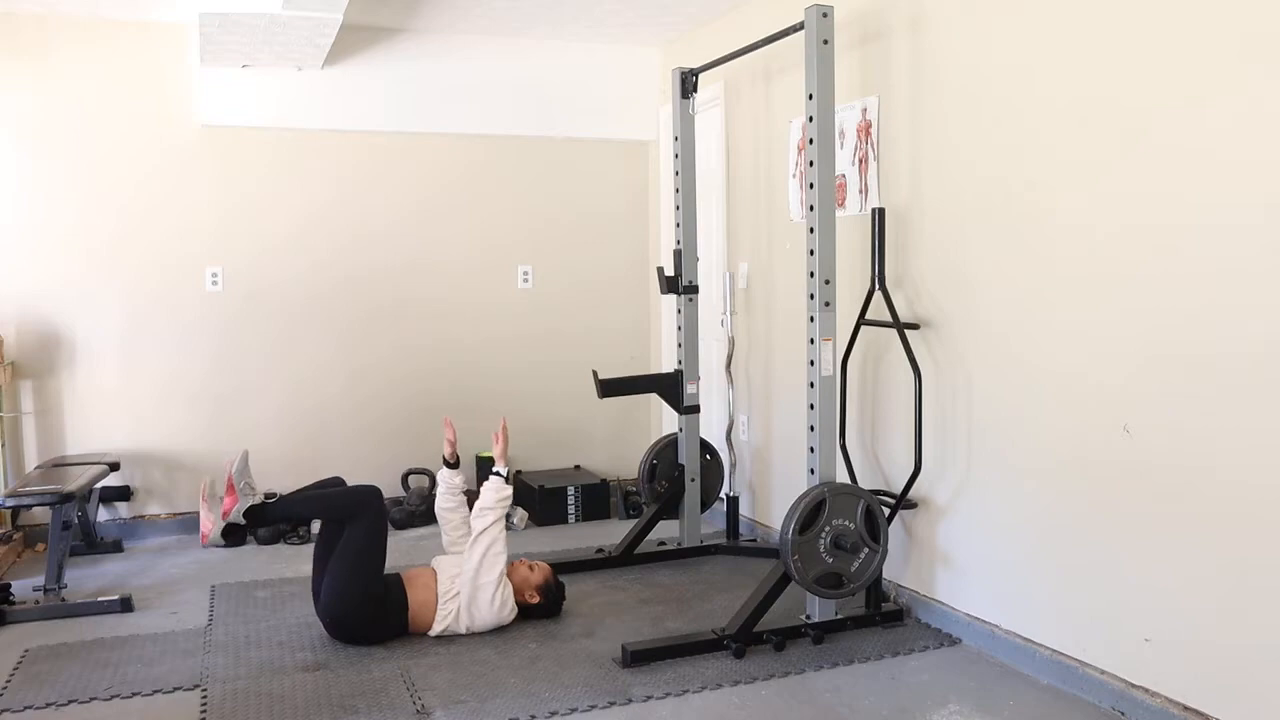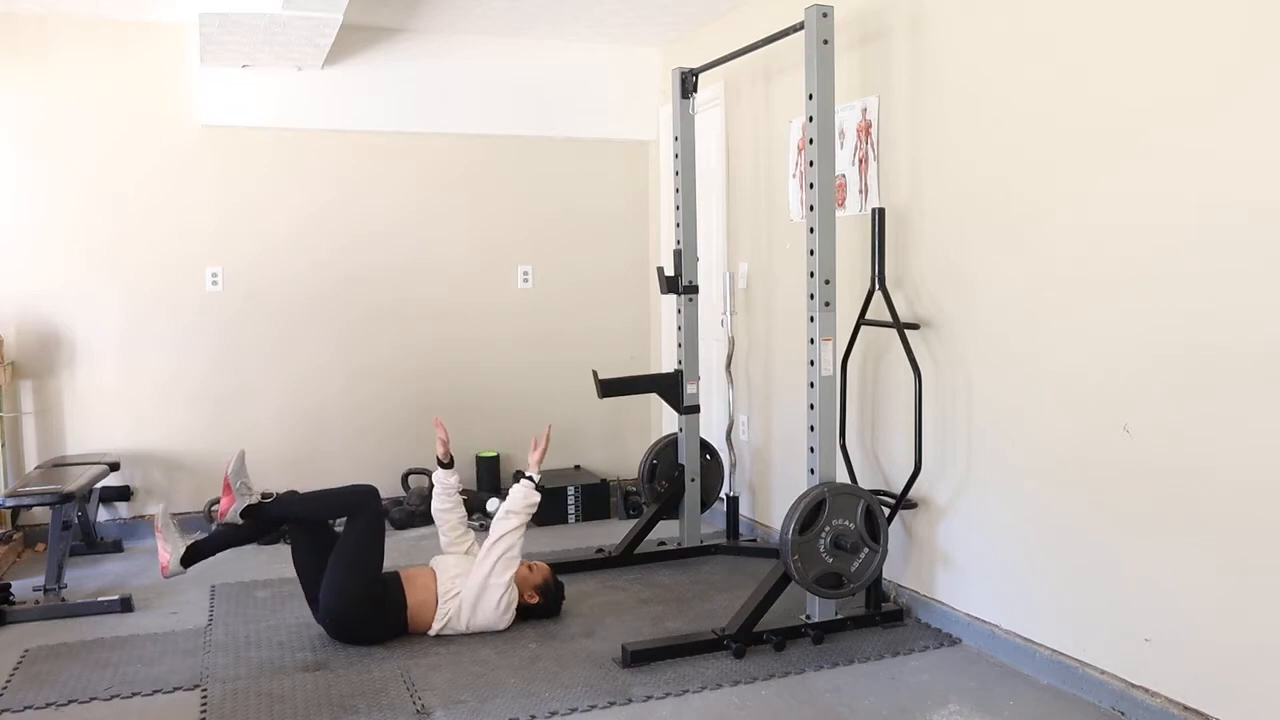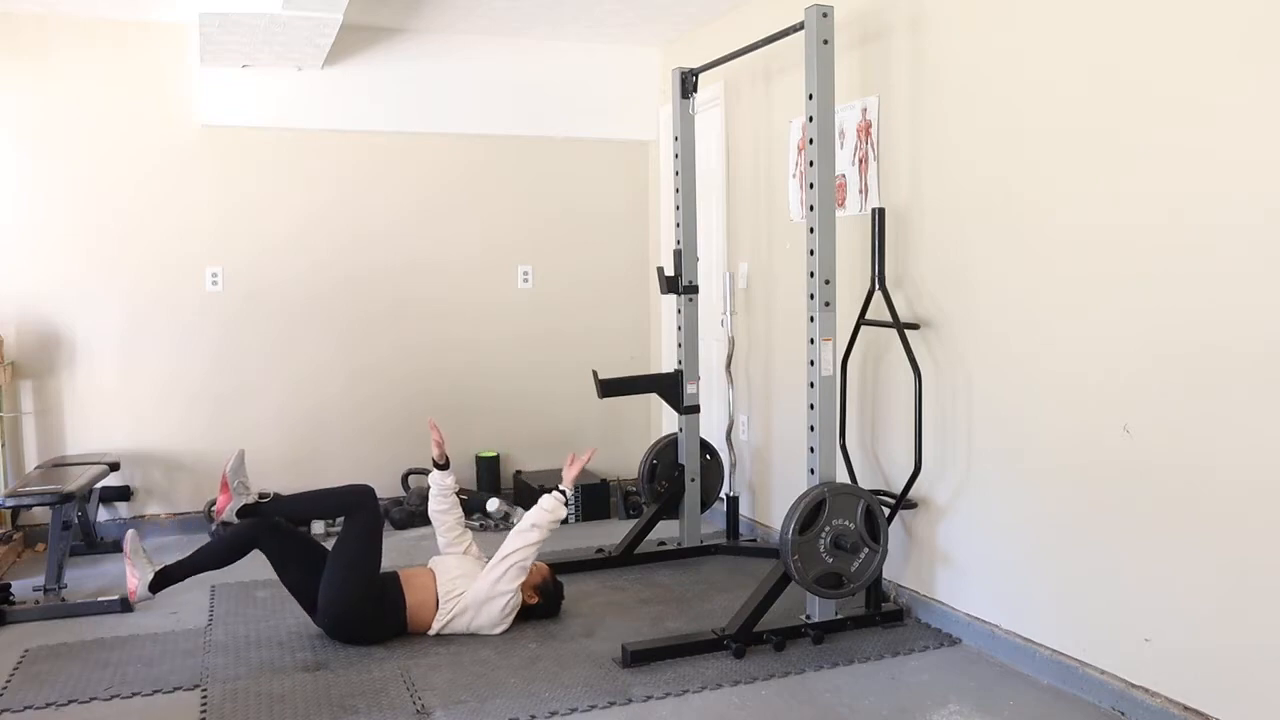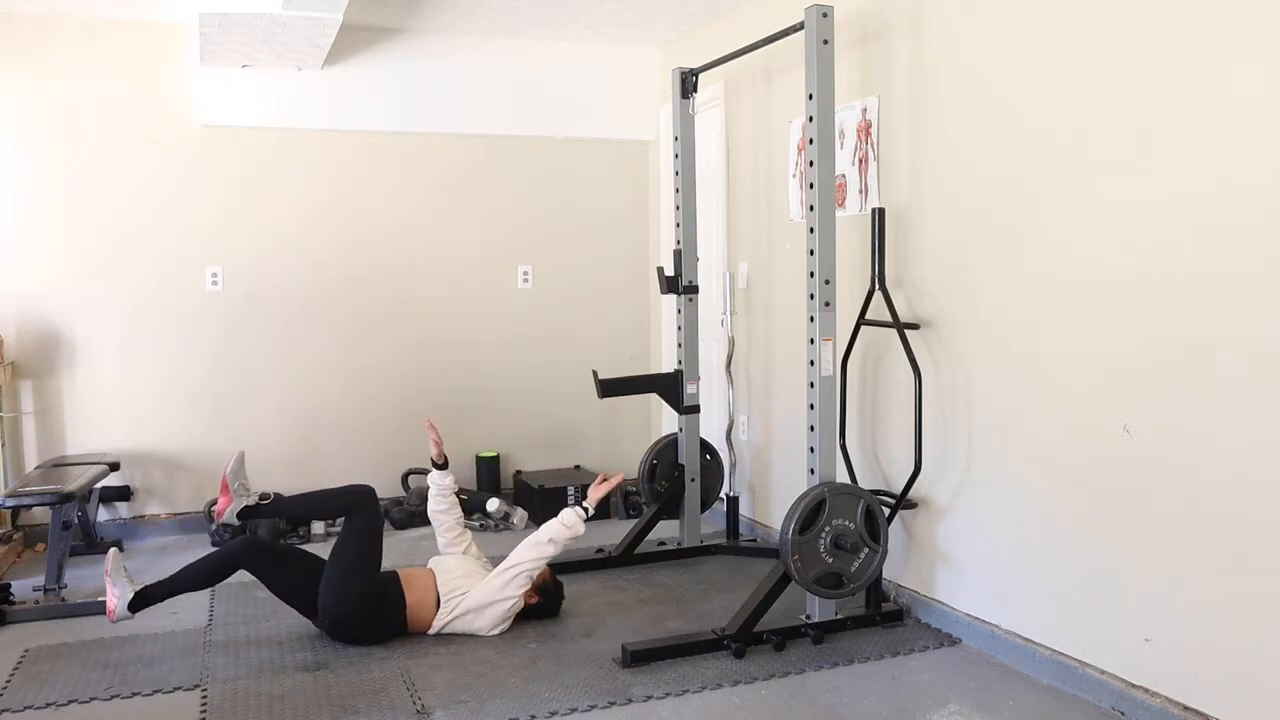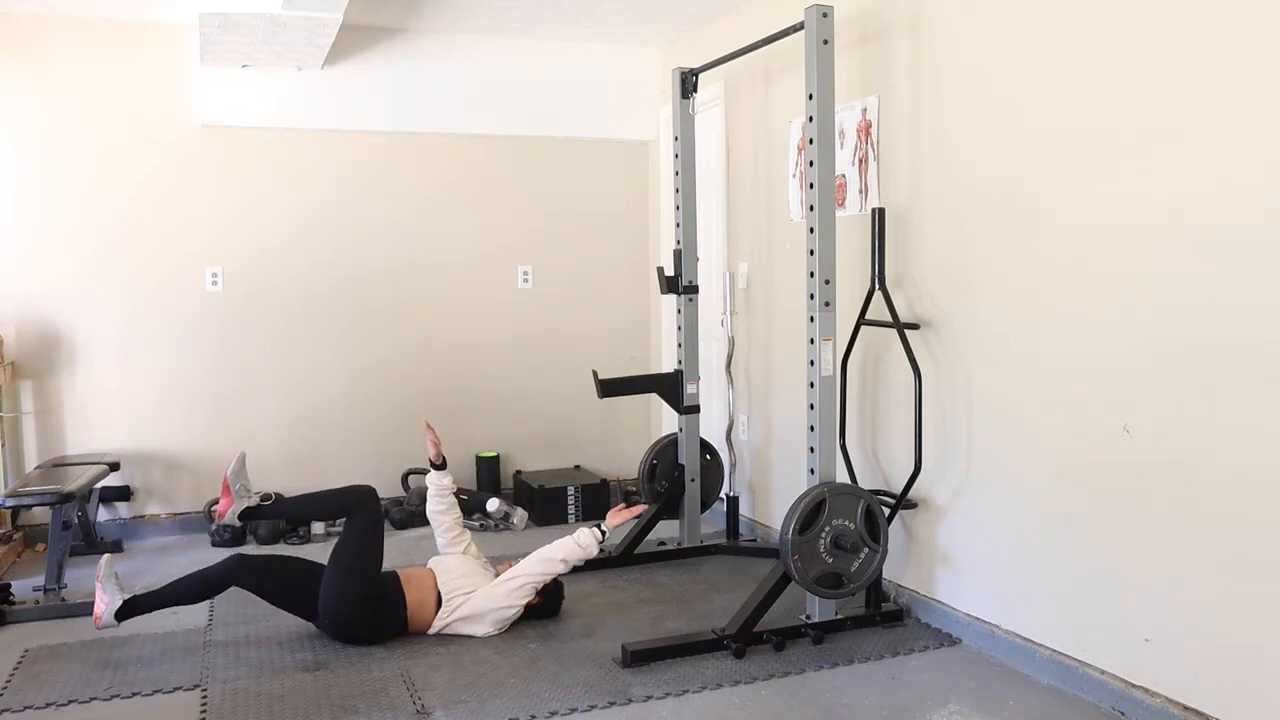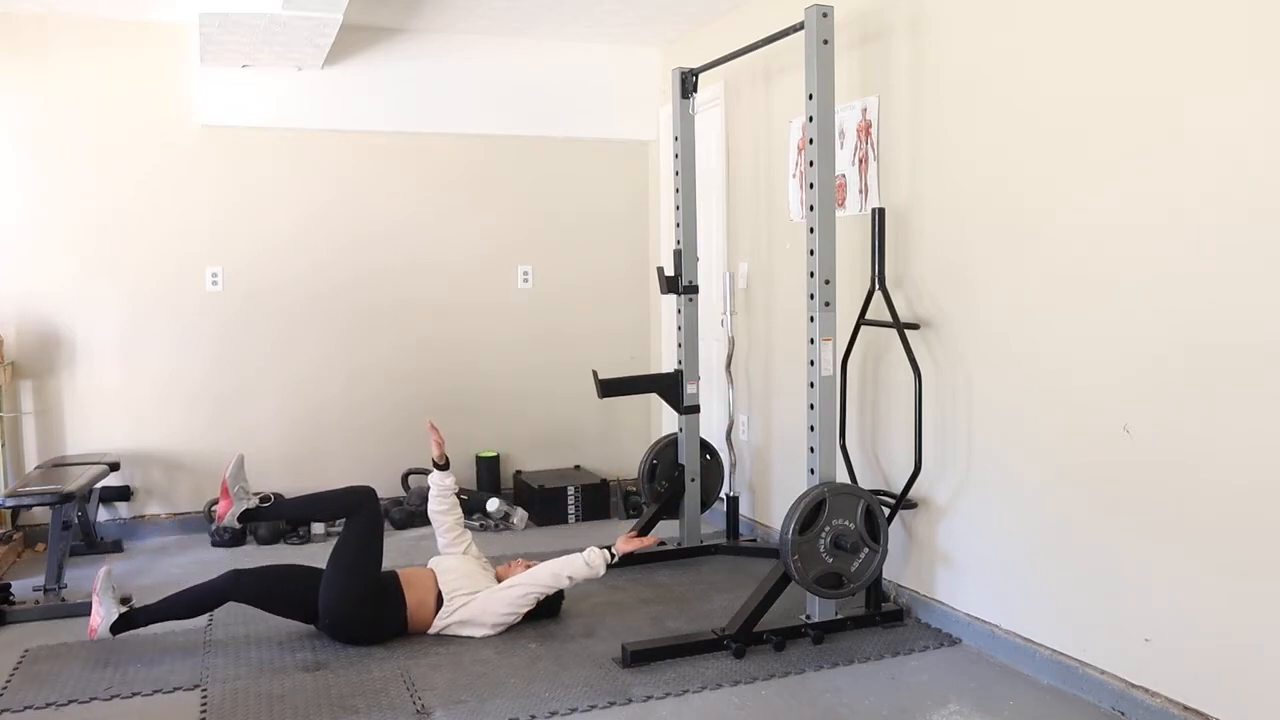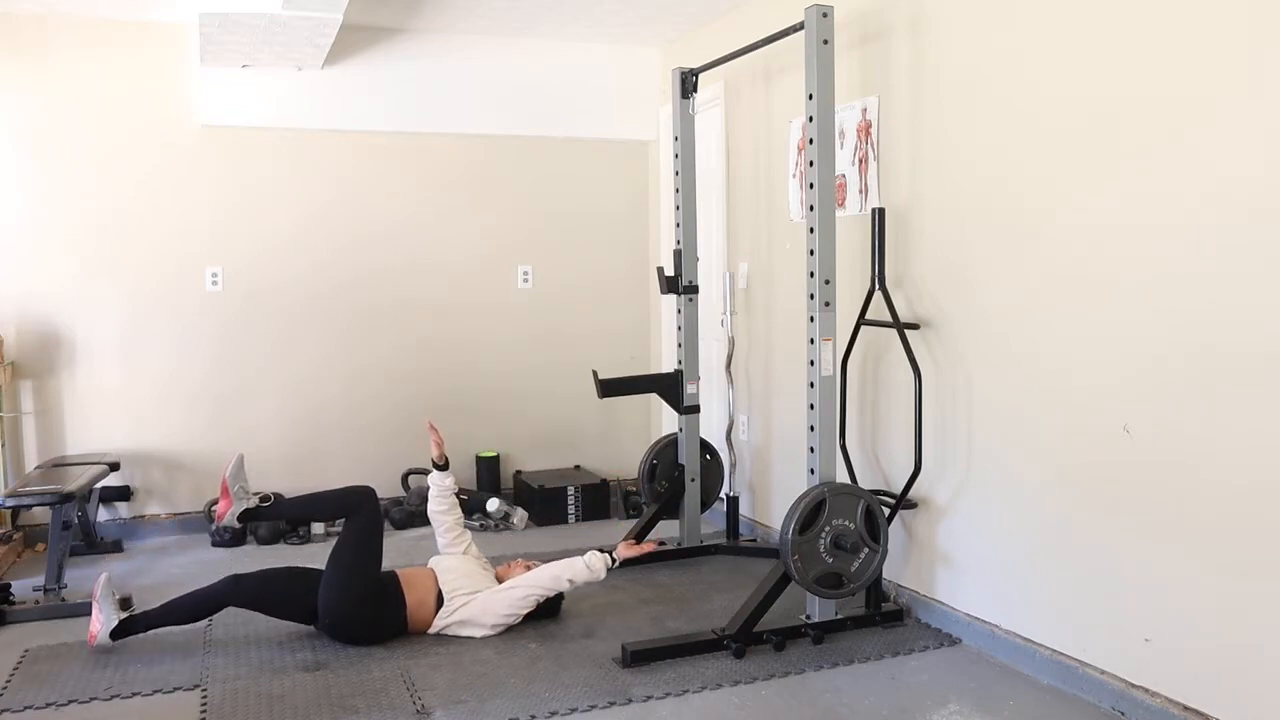
dt=0.4s
person 1, frame 1
left shoulder: (497, 604)
right shoulder: (478, 574)
left elbow: (487, 529)
right elbow: (458, 528)
left wrist: (499, 469)
right wrist: (452, 463)
left hip: (353, 614)
right hip: (347, 603)
left knee: (368, 498)
right knee: (336, 487)
left ankle: (248, 508)
right ankle: (229, 525)
person 1, frame 2
left shoulder: (498, 604)
right shoulder: (477, 570)
left elbow: (508, 532)
right elbow: (453, 526)
left wrist: (530, 476)
right wrist: (446, 462)
left hip: (355, 614)
right hip: (346, 603)
left knee: (365, 498)
right knee: (291, 503)
left ankle: (249, 507)
right ankle: (184, 555)
person 1, frame 3
left shoulder: (500, 606)
right shoulder: (480, 572)
left elbow: (526, 539)
right elbow: (450, 526)
left wrist: (562, 491)
right wrist: (441, 464)
left hip: (356, 615)
right hip: (347, 604)
left knee: (362, 497)
right knee: (263, 529)
left ankle: (247, 504)
right ankle: (154, 581)
person 1, frame 4
left shoulder: (501, 605)
right shoulder: (481, 571)
left elbow: (539, 546)
right elbow: (449, 525)
left wrist: (585, 508)
right wrist: (441, 465)
left hip: (358, 615)
right hip: (349, 604)
left knee: (363, 497)
right knee: (246, 550)
left ankle: (250, 504)
right ankle: (134, 600)
person 1, frame 5
left shoulder: (501, 605)
right shoulder: (479, 569)
left elbow: (550, 558)
right elbow: (448, 523)
left wrist: (601, 530)
right wrist: (438, 464)
left hip: (360, 615)
right hip: (350, 605)
left knee: (366, 497)
right knee: (239, 566)
left ankle: (249, 506)
right ankle: (123, 608)
person 1, frame 6
left shoulder: (502, 606)
right shoulder: (478, 568)
left elbow: (558, 572)
right elbow: (447, 521)
left wrist: (609, 553)
right wrist: (441, 465)
left hip: (359, 615)
right hip: (349, 604)
left knee: (364, 499)
right knee: (235, 581)
left ankle: (248, 509)
right ankle: (119, 620)
person 1, frame 7
left shoulder: (502, 606)
right shoulder: (477, 569)
left elbow: (557, 576)
right elbow: (448, 524)
left wrist: (609, 558)
right wrist: (441, 465)
left hip: (359, 615)
right hip: (348, 605)
left knee: (364, 499)
right knee: (236, 586)
left ankle: (248, 509)
right ankle: (118, 626)
